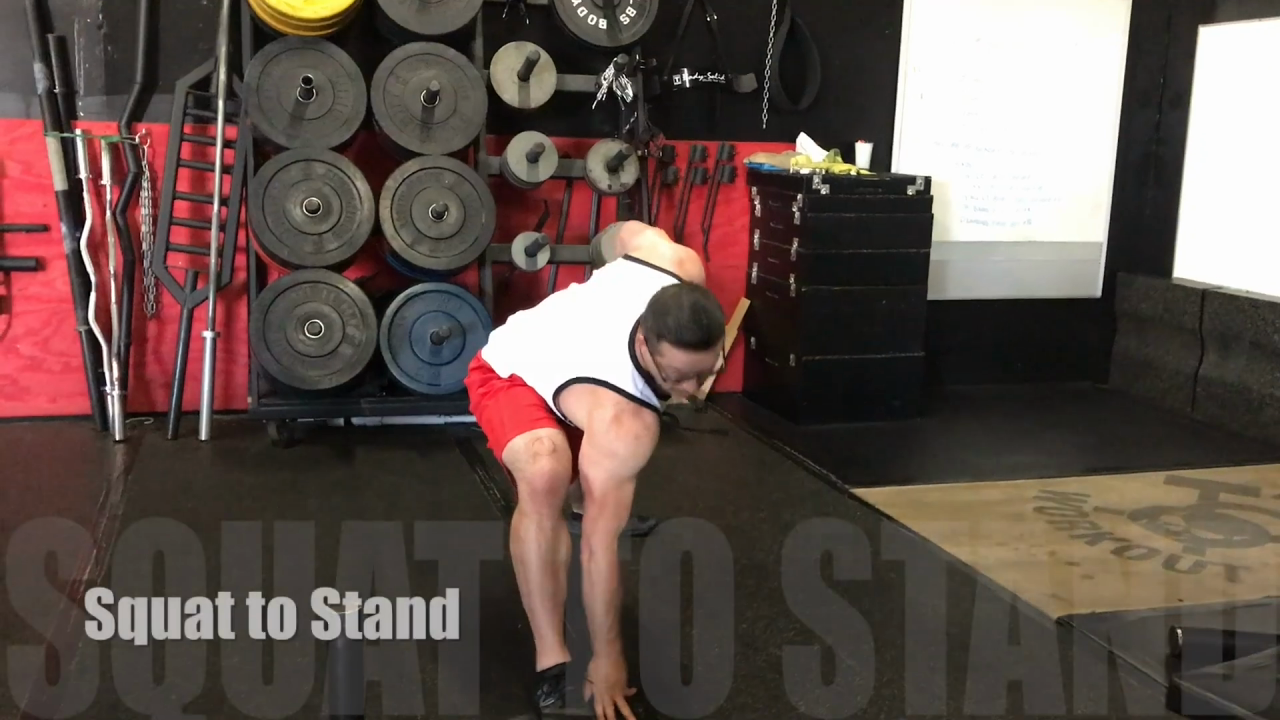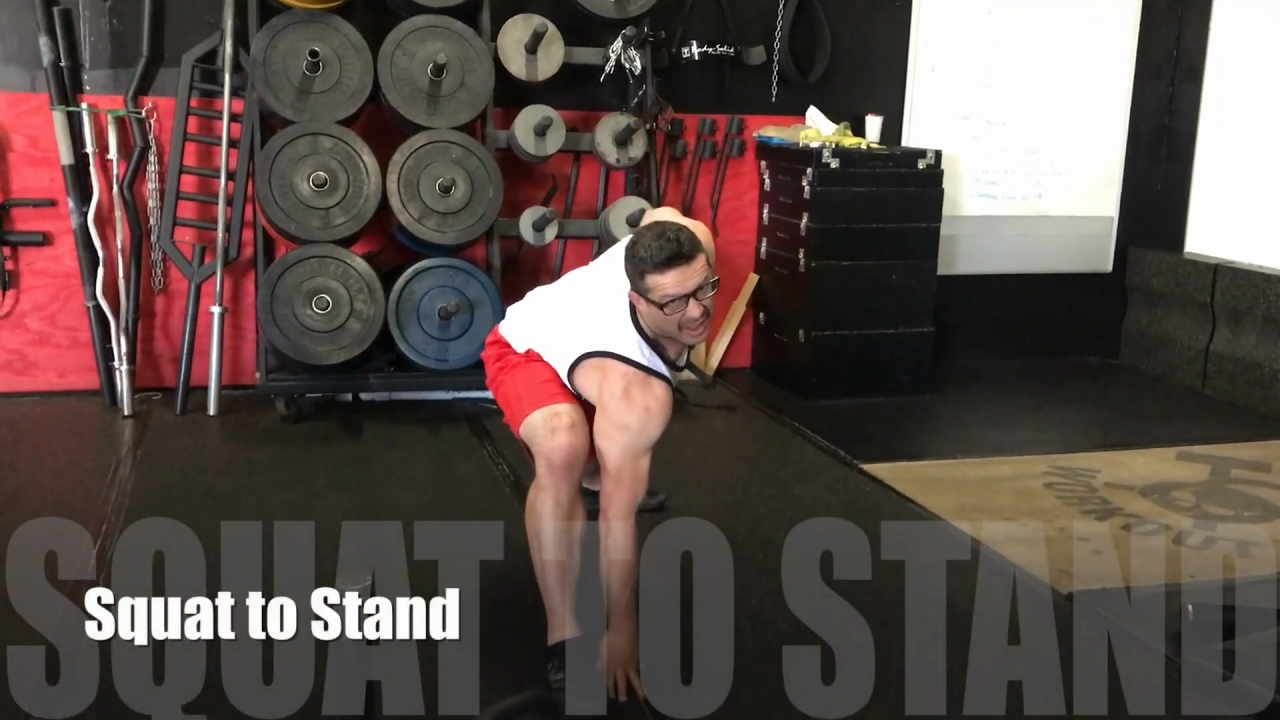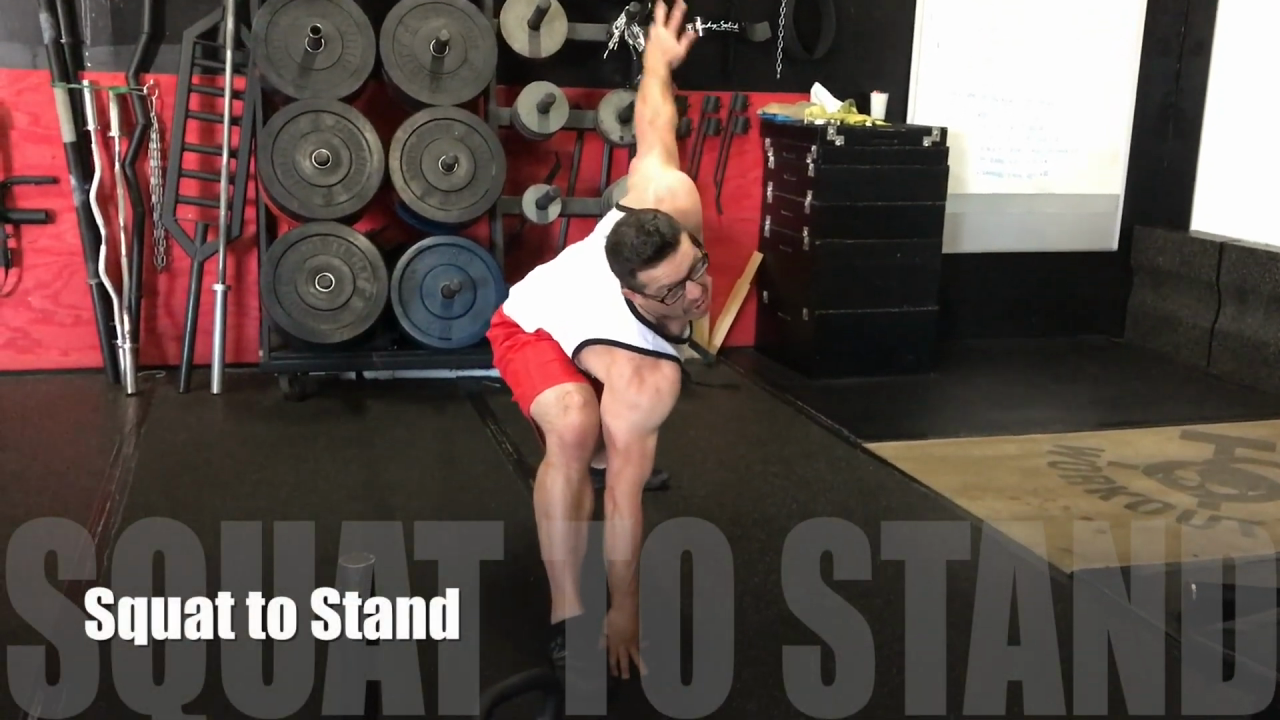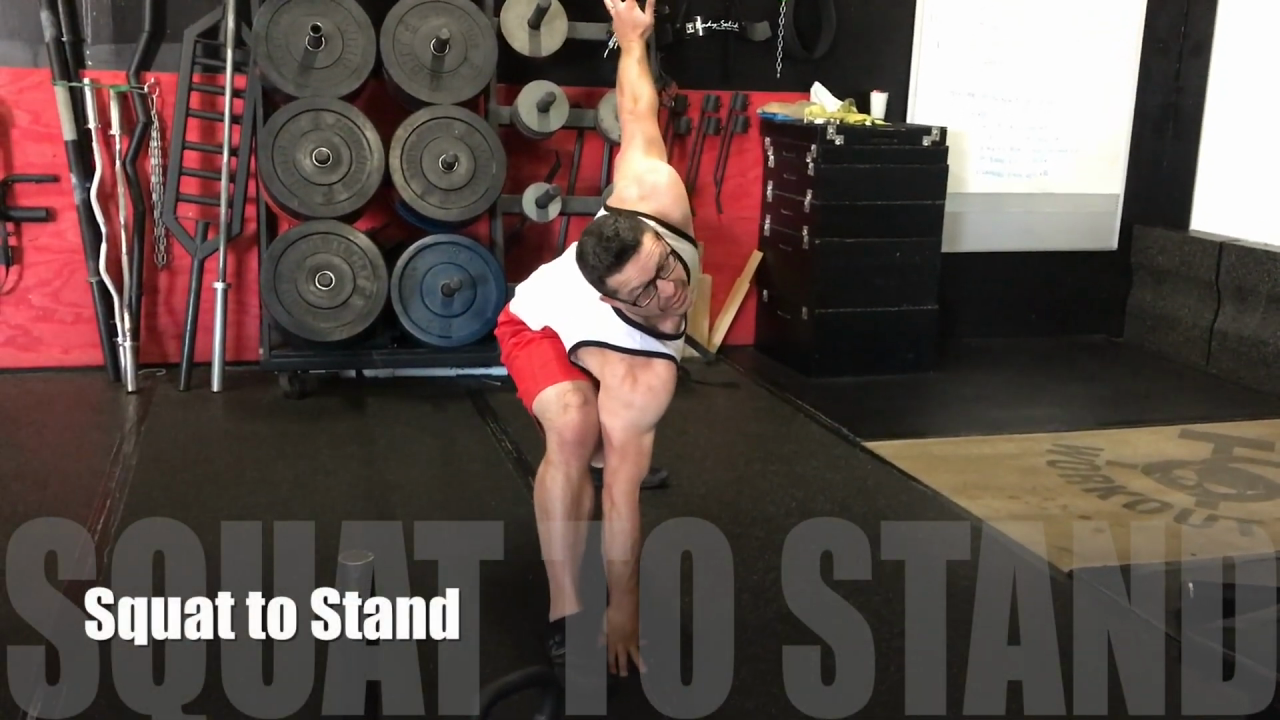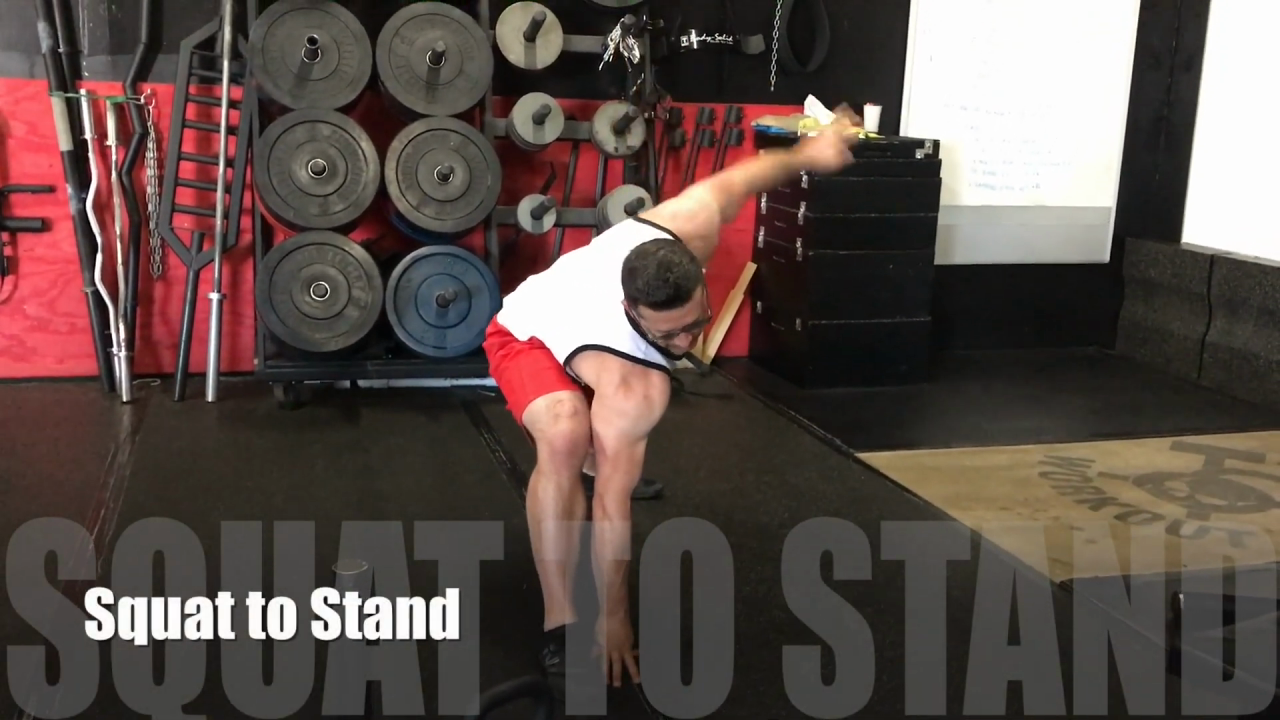
dt=0.7s
person 1, frame 1
left shoulder: (682, 273)
right shoulder: (621, 418)
left elbow: (632, 232)
right elbow: (600, 541)
right wrist: (608, 659)
left hip: (564, 340)
right hip: (510, 372)
right knee: (546, 474)
left ankle: (583, 481)
right ankle: (552, 665)
person 1, frame 2
left shoulder: (690, 244)
right shoulder: (635, 392)
left elbow: (661, 214)
right elbow: (618, 516)
right wrist: (622, 634)
left hip: (574, 318)
right hip: (527, 349)
right knee: (563, 450)
left ankle: (599, 462)
right ankle: (564, 639)
person 1, frame 3
left shoulder: (668, 201)
right shoulder: (645, 373)
left elbow: (653, 125)
right elbow: (623, 495)
left wrist: (659, 59)
right wrist: (624, 613)
left hip: (569, 296)
right hip: (530, 325)
left knee: (621, 436)
right knee: (575, 431)
left ankle: (605, 441)
right ankle: (568, 614)
person 1, frame 4
left shoulder: (654, 196)
right shoulder: (641, 372)
left elbow: (637, 115)
right elbow: (620, 491)
right wrist: (624, 613)
left hip: (560, 289)
right hip: (539, 324)
left knee: (623, 436)
right knee: (575, 431)
left ankle: (610, 436)
right ankle: (567, 613)
person 1, frame 5
left shoulder: (682, 232)
right shoulder: (632, 387)
left elbow: (726, 182)
right elbow: (613, 505)
left wrist: (807, 155)
right wrist: (614, 620)
right hip: (525, 338)
right knee: (566, 442)
right ankle: (561, 623)
